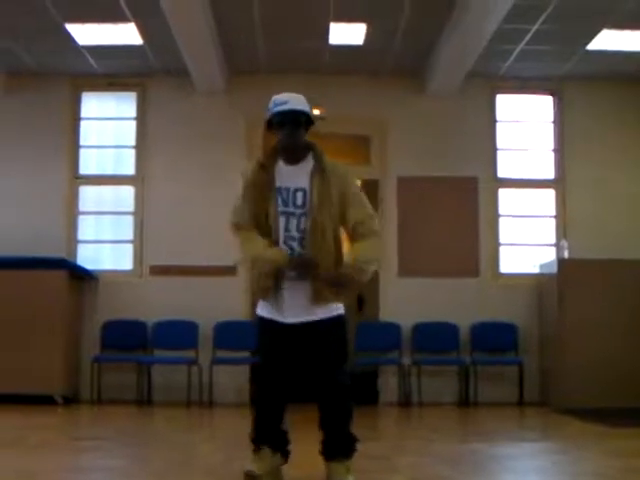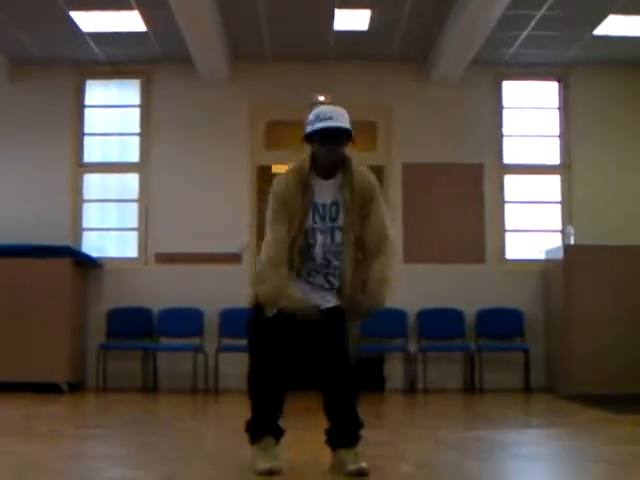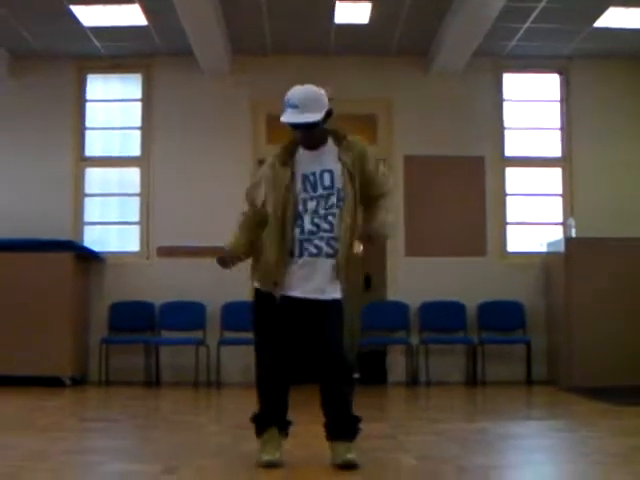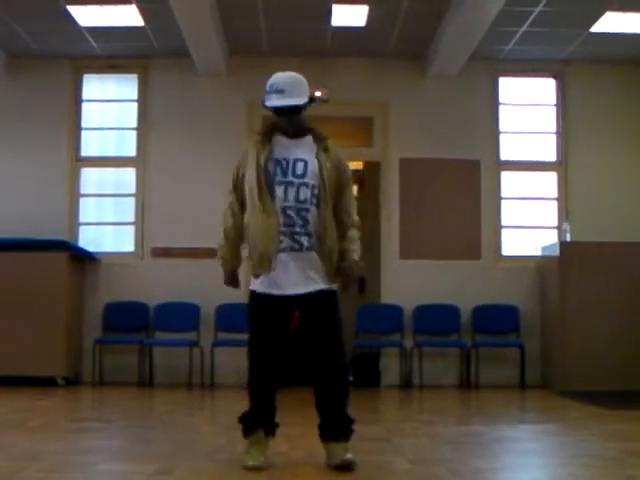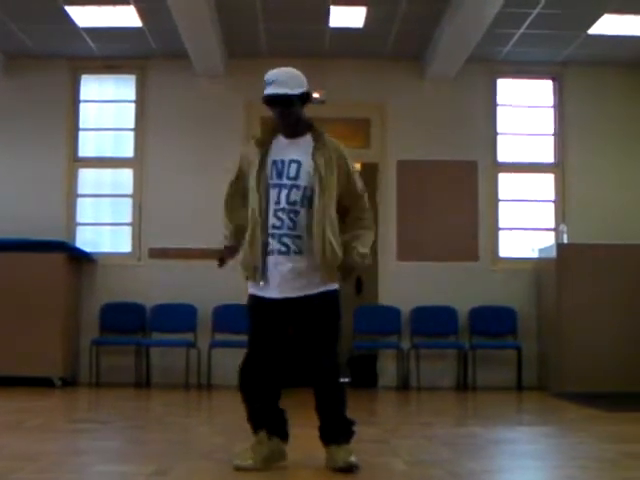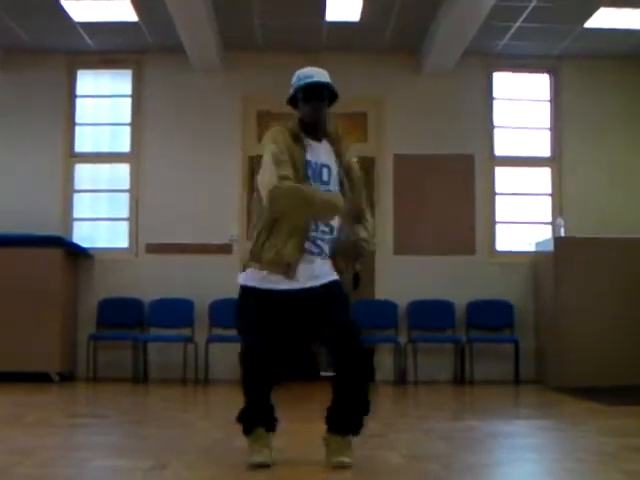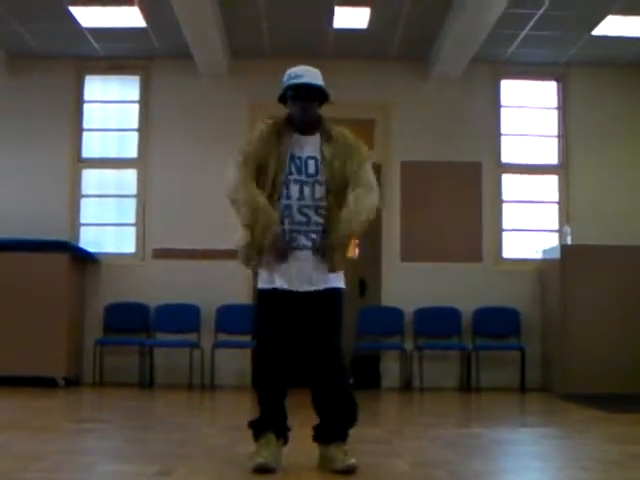
dt=0.7s
person 1, frame 1
left shoulder: (334, 176)
right shoulder: (258, 177)
left elbow: (367, 228)
right elbow: (244, 231)
left wrist: (356, 272)
right wrist: (278, 258)
left hip: (324, 305)
right hip: (275, 306)
left knee: (334, 388)
right knee: (268, 388)
person 1, frame 2
left shoulder: (363, 183)
right shoulder: (288, 184)
left elbow: (376, 244)
right elbow: (275, 249)
left wrist: (368, 297)
right wrist: (294, 302)
left hip: (332, 301)
right hip: (283, 300)
left knee: (339, 374)
right knee: (266, 372)
left ankle: (344, 449)
right ankle: (265, 444)
person 1, frame 3
left shoulder: (354, 154)
right shoulder: (278, 164)
left elbow: (382, 195)
right elbow: (256, 215)
left wrist: (375, 225)
right wrist: (236, 249)
left hip: (325, 285)
right hip: (275, 283)
left knee: (332, 361)
right knee: (271, 363)
left ankle: (341, 439)
right ankle: (271, 435)
person 1, frame 4
left shoulder: (330, 157)
right shoulder: (254, 153)
left elbow: (346, 215)
right elbow: (236, 212)
left wrist: (350, 257)
right wrist: (228, 261)
left hip: (319, 277)
right hip: (269, 279)
left knee: (330, 362)
right knee: (263, 363)
left ankle: (336, 440)
right ankle: (258, 438)
person 1, frame 5
left shoulder: (330, 151)
right shoulder: (256, 151)
left elbow: (356, 205)
right elbow: (238, 199)
left wrist: (356, 250)
right wrist: (233, 238)
left hip: (317, 280)
right hip: (266, 280)
left knee: (324, 367)
right knee: (258, 368)
left ankle: (337, 443)
right ankle: (269, 440)
person 1, frame 6
left shoulder: (342, 156)
right shoulder: (279, 141)
left elbow: (357, 211)
right elbow: (276, 190)
left wrist: (359, 240)
right wrist: (331, 204)
left hip: (321, 276)
right hip: (268, 275)
left knee: (350, 353)
right knee: (258, 363)
left ankle: (340, 435)
right ankle: (259, 436)
person 1, frame 7
left shoulder: (341, 143)
right shoulder: (266, 138)
left elbow: (365, 191)
right elbow: (242, 188)
left wrist: (342, 233)
right wrist: (268, 233)
left hip: (323, 275)
right hip: (275, 274)
left knee: (328, 362)
right knee: (270, 361)
left ankle: (333, 442)
right ankle: (269, 439)
